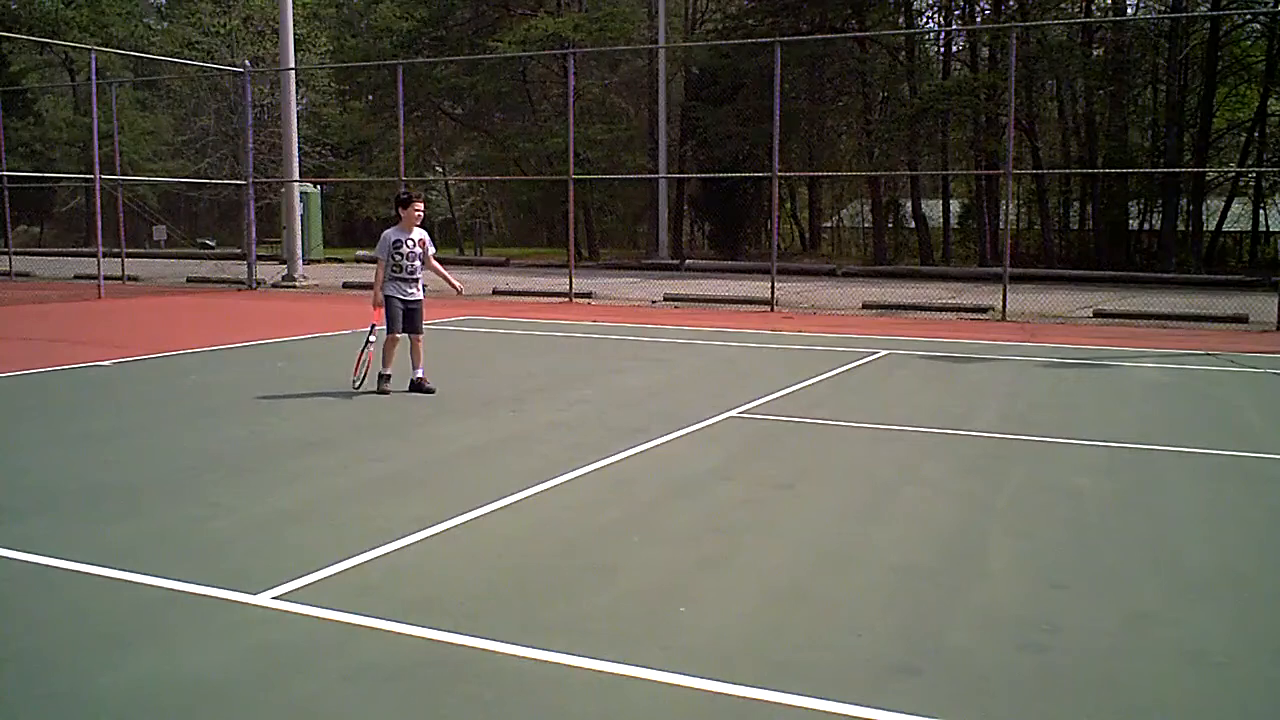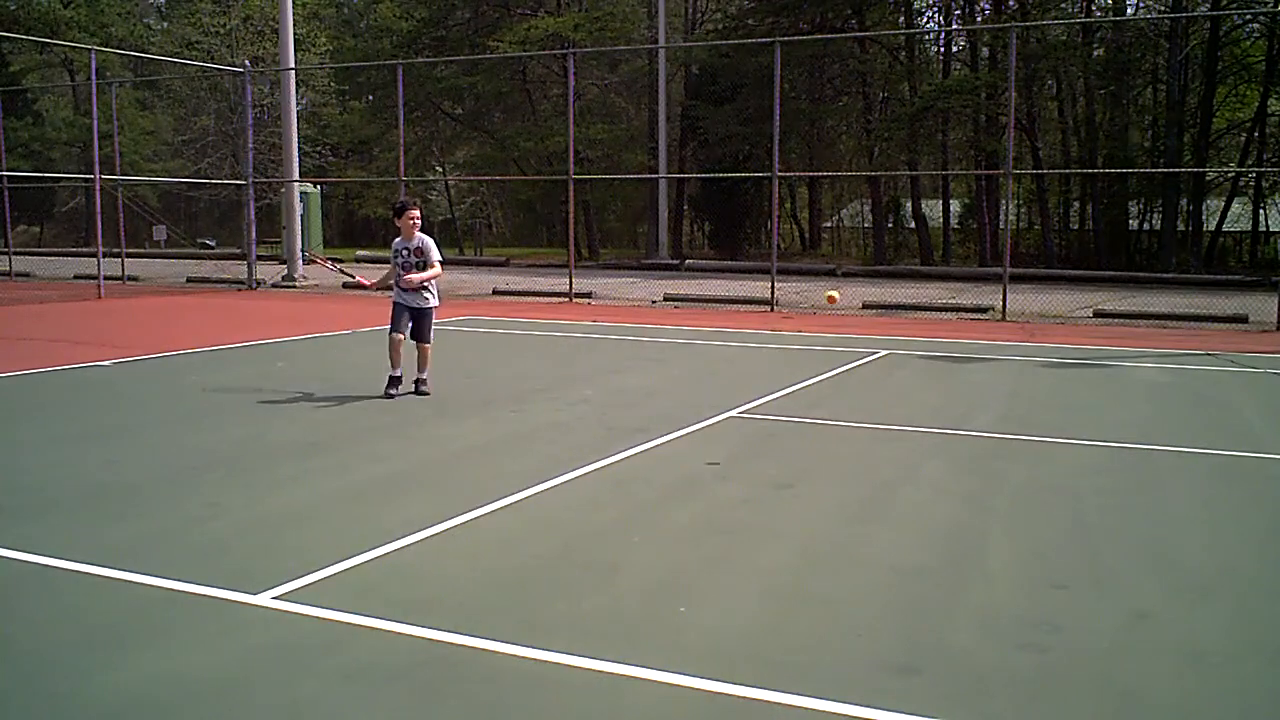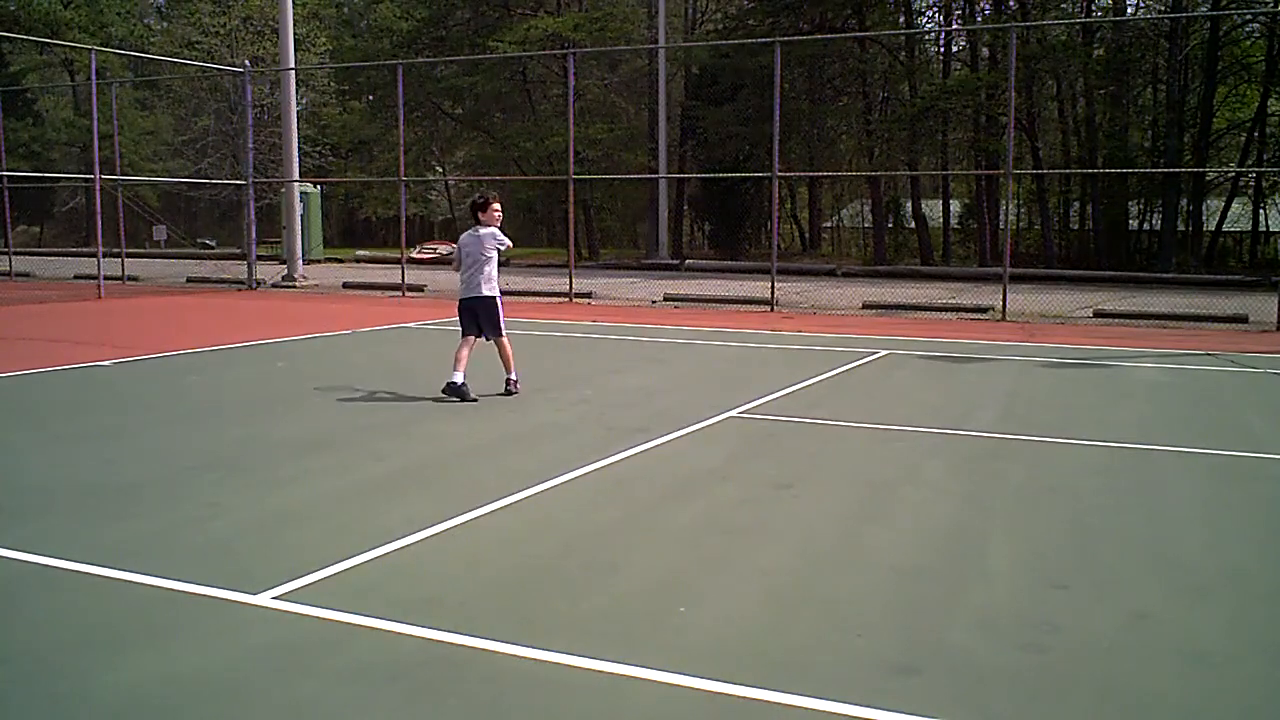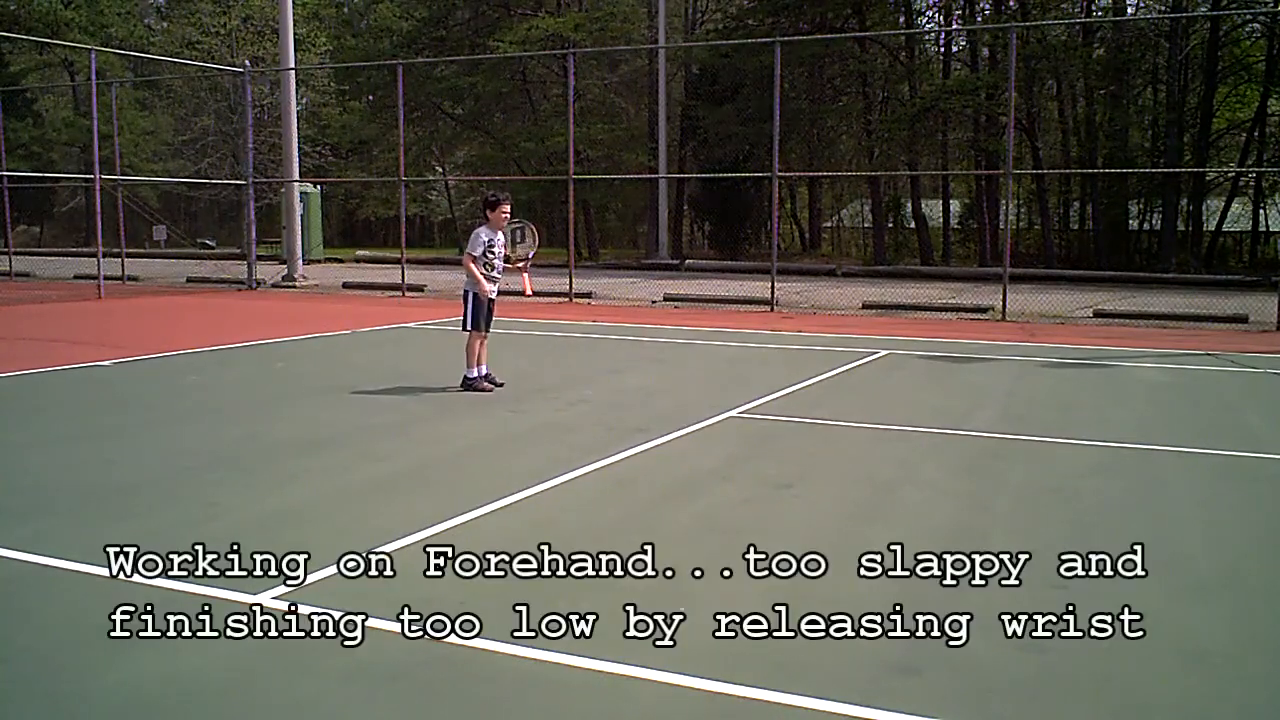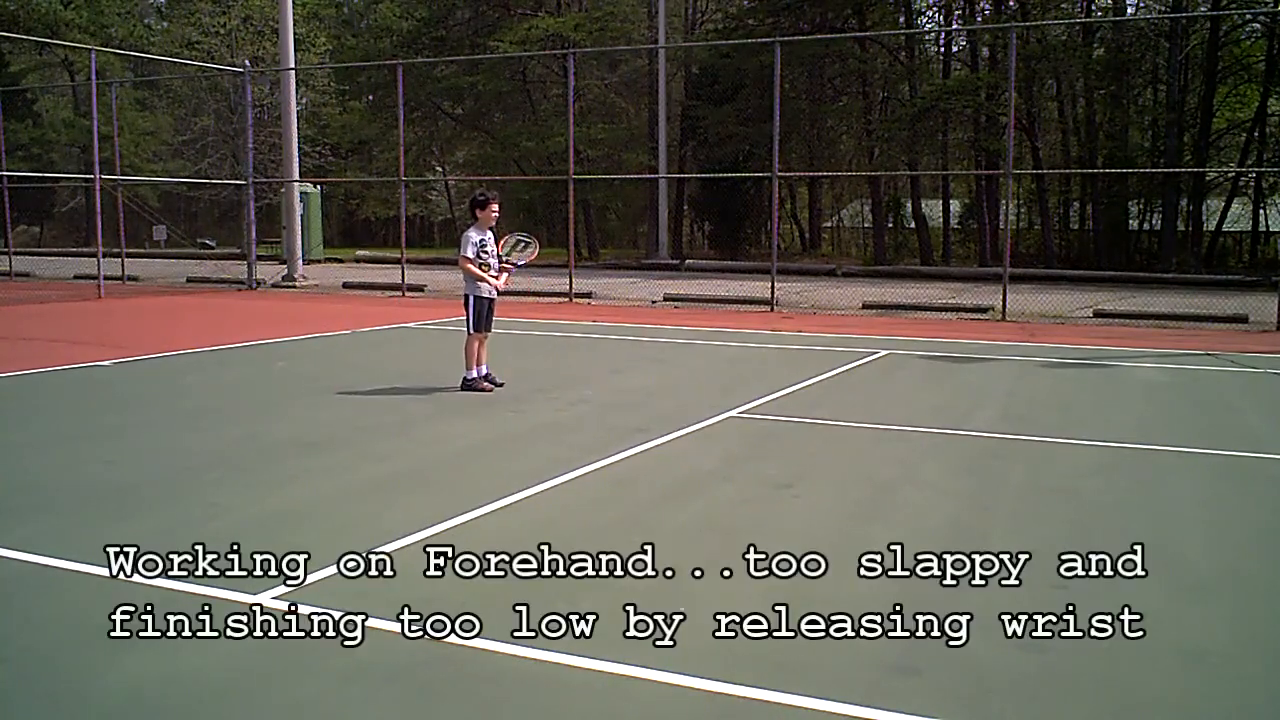
dt=1s
person 1, frame 1
left shoulder: (422, 235)
right shoulder: (389, 236)
left elbow: (430, 262)
right elbow: (381, 266)
left wrist: (450, 280)
right wrist: (376, 293)
left hip: (415, 294)
right hip: (394, 293)
left knee: (417, 336)
right knee: (394, 334)
left ankle: (418, 378)
right ankle: (384, 375)
person 1, frame 2
left shoulder: (426, 242)
right shoulder: (396, 244)
left elbow: (436, 270)
left wrist: (419, 277)
right wrist: (380, 282)
left hip: (425, 301)
right hip: (402, 300)
left knee: (424, 345)
right knee: (396, 337)
left ankle: (422, 379)
right ankle: (395, 375)
person 1, frame 3
left shoulder: (464, 237)
right shoulder: (493, 233)
left elbow: (456, 267)
right elbow: (509, 245)
left hip: (466, 295)
right hip: (487, 293)
left knee: (469, 338)
right knee: (500, 338)
left ankle: (456, 382)
right ankle: (511, 380)
person 1, frame 4
left shoulder: (500, 236)
right shoulder: (480, 234)
right elbow: (467, 260)
right wrist: (481, 281)
left hip: (490, 292)
right hip: (477, 291)
left knee: (483, 334)
right knee: (476, 333)
left ankle: (483, 373)
right ankle: (471, 377)
person 1, frame 5
left shoulder: (489, 234)
right shoulder: (471, 235)
right elbow: (464, 263)
left wrist: (501, 273)
right wrist: (488, 279)
left hip: (489, 293)
right hip: (476, 293)
left knee: (484, 334)
right knee: (474, 334)
left ankle: (482, 373)
right ankle: (470, 378)
